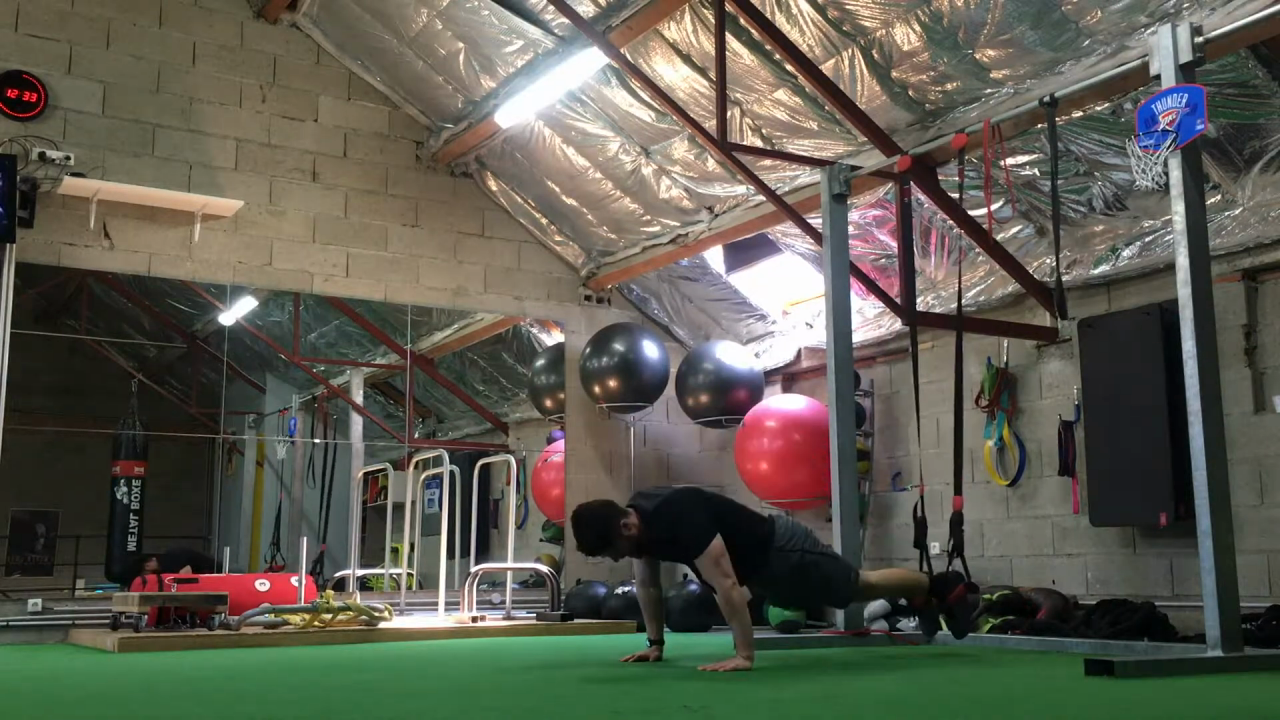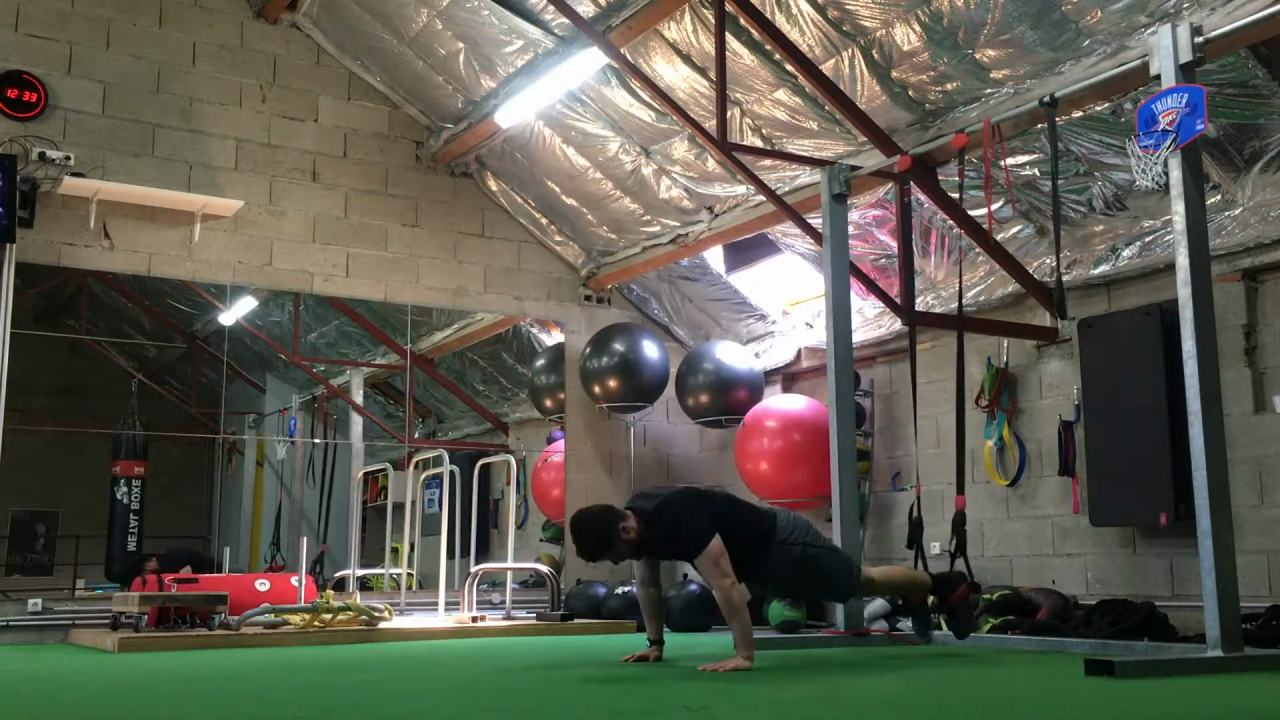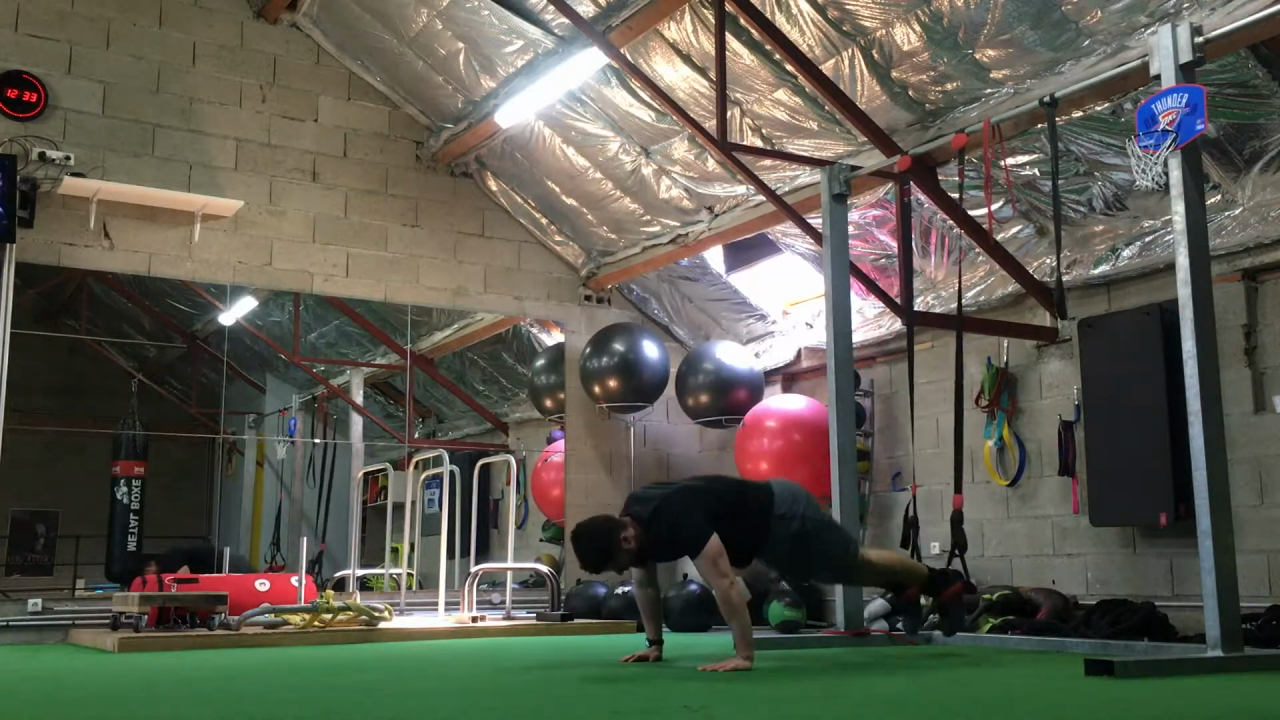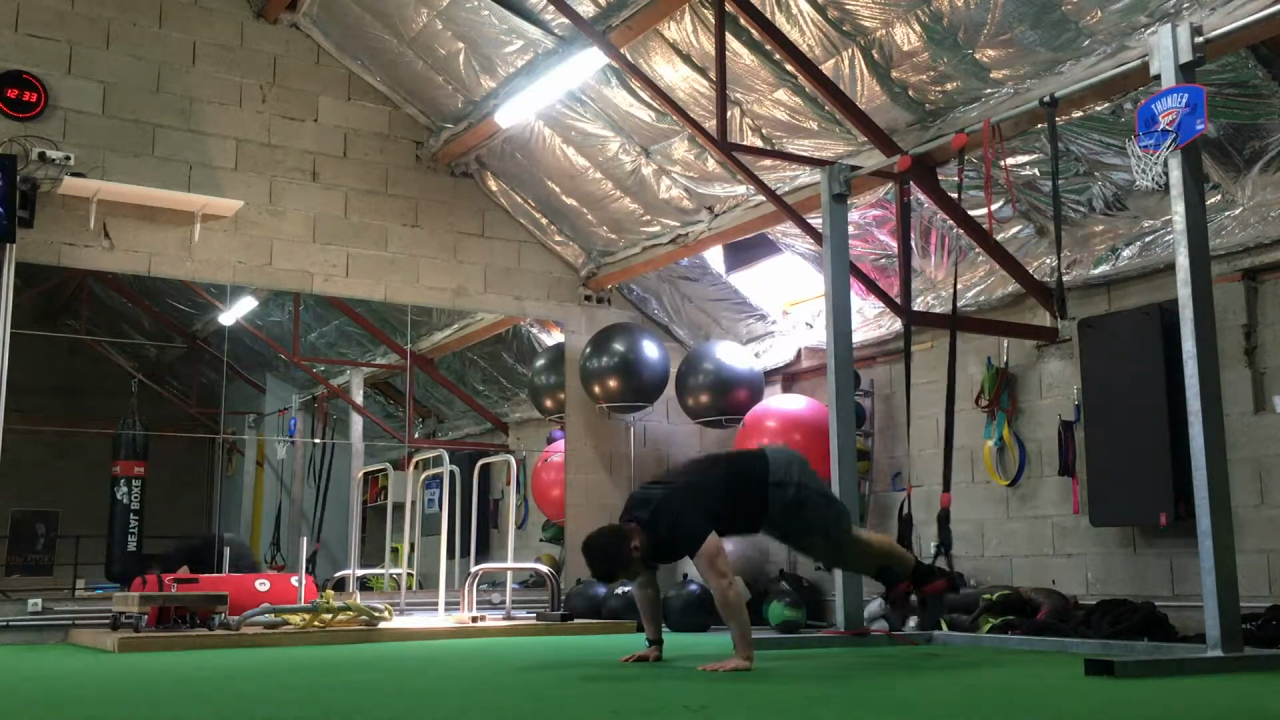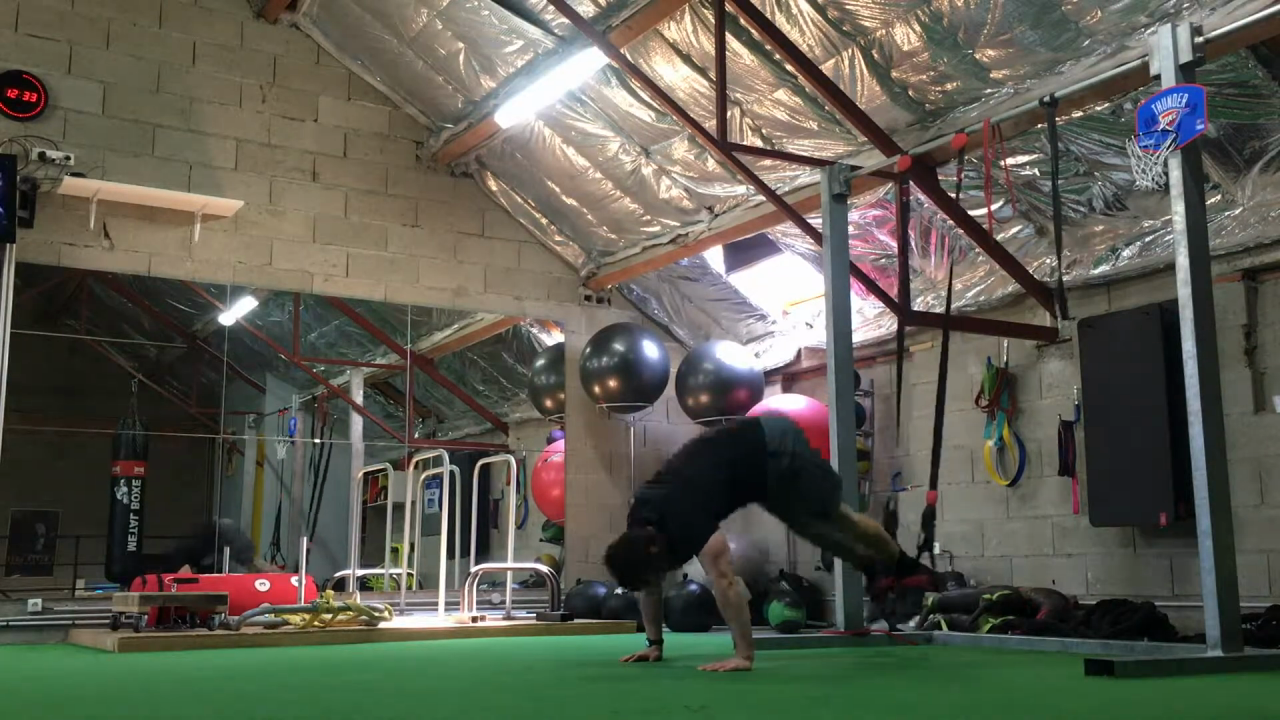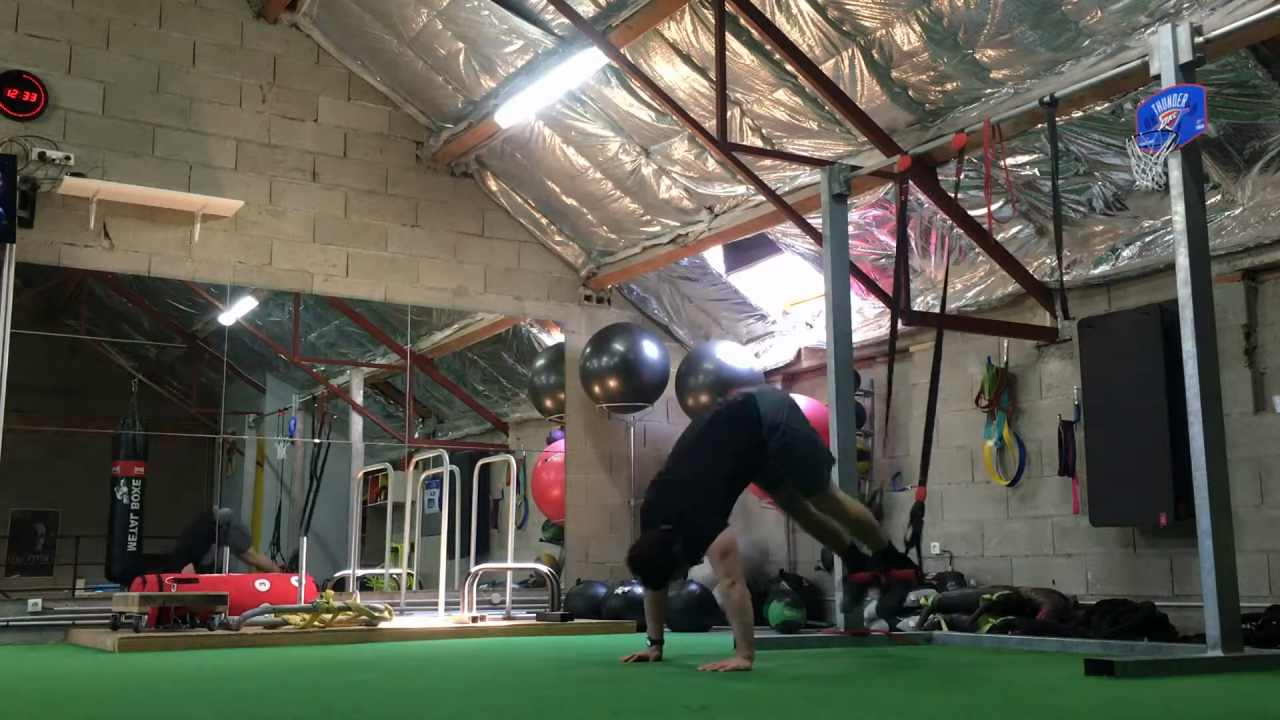
dt=0.1s
person 1, frame 1
left shoulder: (679, 515)
right shoulder: (639, 517)
left elbow: (726, 583)
right elbow: (647, 583)
left wrist: (744, 655)
right wrist: (655, 644)
left hip: (780, 549)
right hip: (763, 565)
left knee: (855, 587)
right knee: (841, 589)
left ankle: (945, 586)
right ankle: (918, 594)
person 1, frame 2
left shoulder: (678, 516)
right shoulder: (638, 519)
left elbow: (726, 583)
right elbow: (647, 582)
left wrist: (744, 654)
right wrist: (656, 643)
left hip: (781, 543)
right hip: (763, 559)
left knee: (858, 581)
right knee: (845, 584)
left ankle: (947, 585)
right ankle: (909, 593)
person 1, frame 3
left shoulder: (676, 515)
right shoulder: (634, 520)
left elbow: (724, 582)
right elbow: (645, 583)
left wrist: (744, 655)
right wrist: (655, 644)
left hip: (782, 513)
right hip: (761, 531)
left knee: (855, 562)
right knee: (839, 571)
left ankle: (941, 581)
right ankle: (902, 587)
person 1, frame 4
left shoulder: (675, 519)
right shoulder: (633, 523)
left elbow: (722, 582)
right elbow: (645, 585)
left wrist: (743, 654)
right wrist: (653, 643)
left hip: (782, 480)
right hip: (761, 492)
left knee: (847, 541)
right knee: (817, 547)
left ankle: (924, 575)
right ankle: (894, 579)
person 1, frame 5
left shoulder: (683, 516)
right shoulder: (643, 520)
left elbow: (724, 582)
right elbow: (650, 584)
left wrist: (744, 656)
right wrist: (654, 643)
left hip: (775, 445)
right hip: (754, 449)
left knee: (835, 517)
right knee: (805, 524)
left ankle: (903, 568)
right ankle: (877, 567)
person 1, frame 6
left shoulder: (698, 514)
right shoulder: (655, 515)
left elbow: (730, 582)
right elbow: (655, 582)
left wrist: (744, 656)
right wrist: (655, 644)
left hip: (770, 416)
right hip: (747, 420)
left knee: (825, 499)
right knee: (792, 504)
left ankle: (891, 561)
right ankle: (858, 561)
